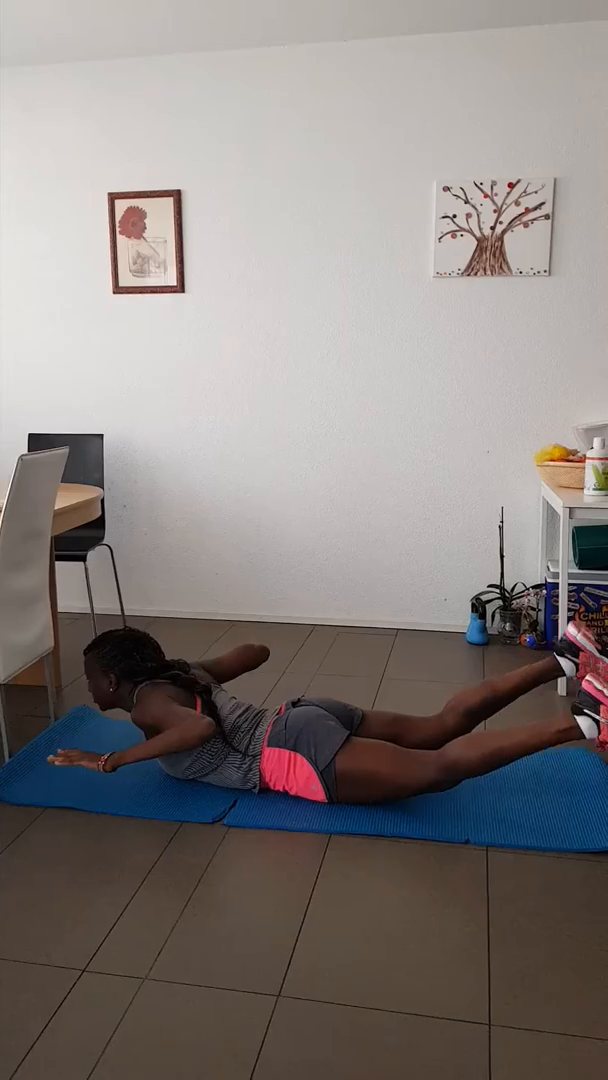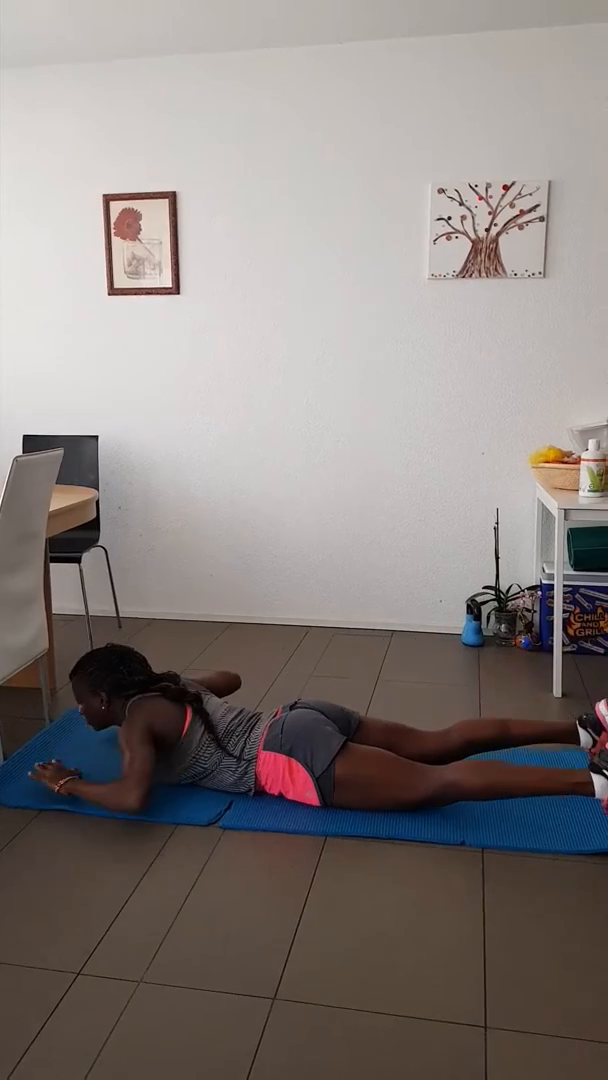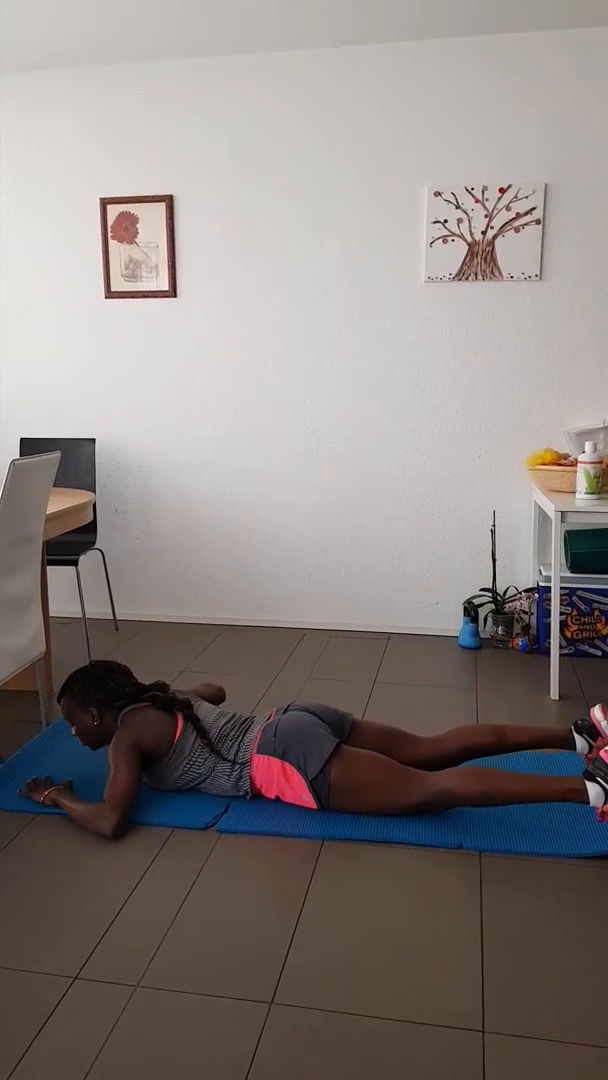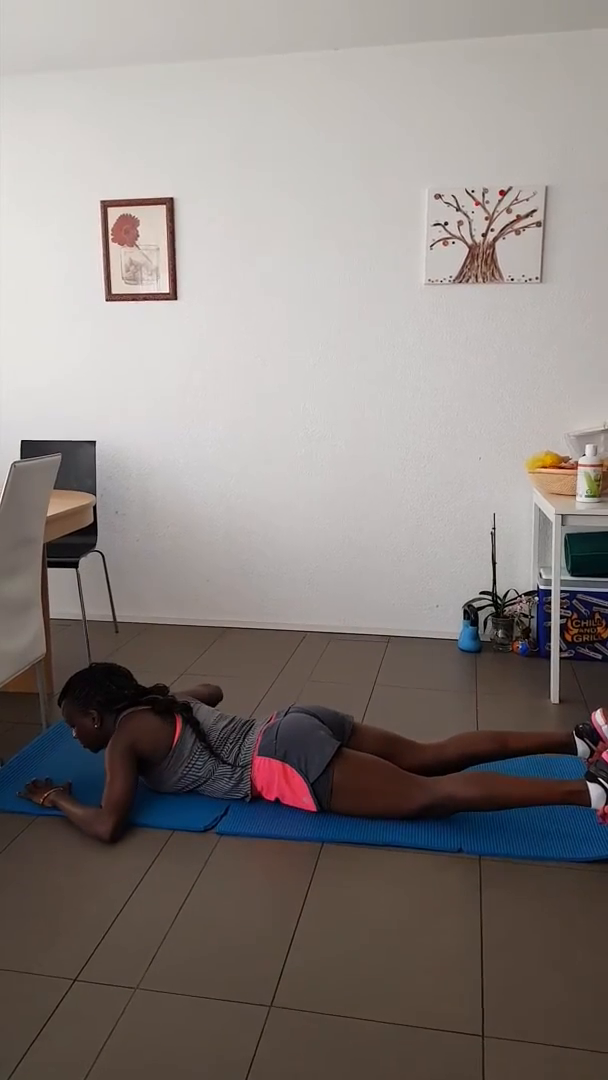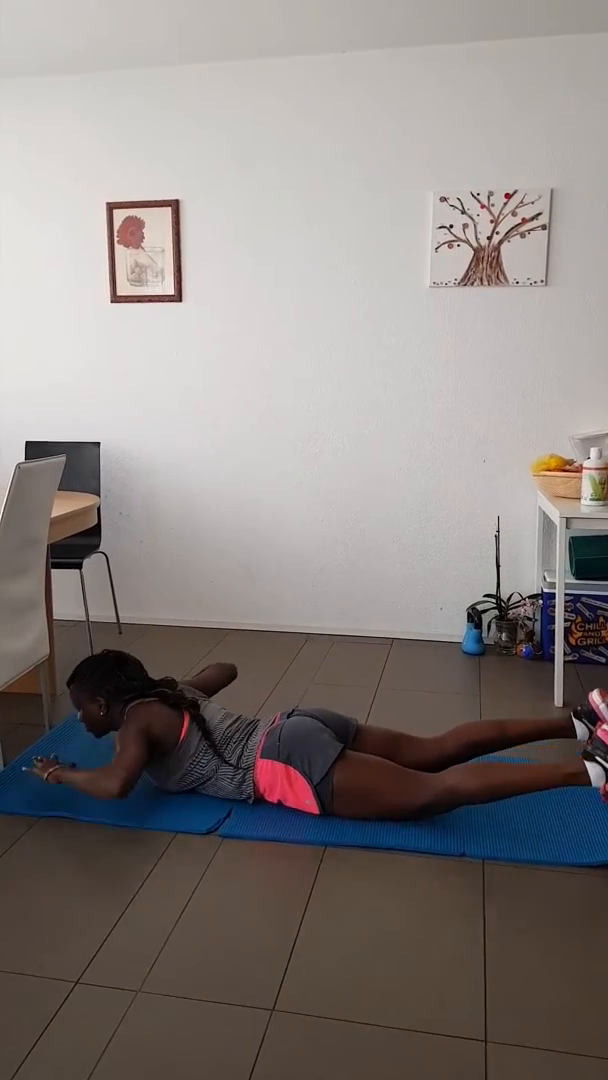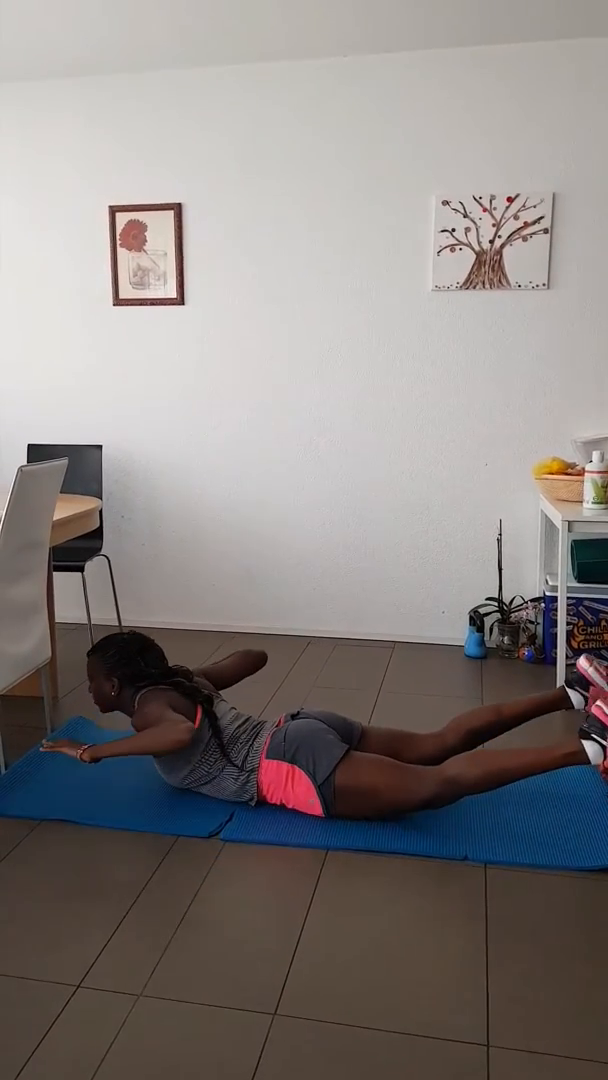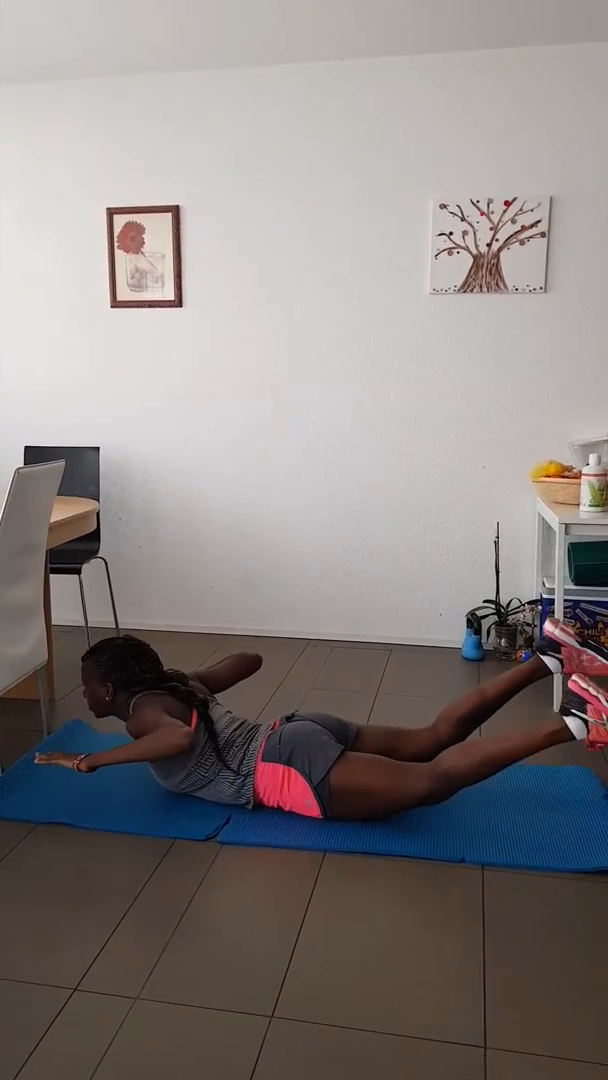
dt=0.4s
person 1, frame 1
left shoulder: (146, 704)
right shoulder: (186, 675)
left elbow: (201, 728)
right elbow: (257, 650)
left wrist: (111, 760)
left hip: (300, 758)
right hip: (307, 720)
left knee: (443, 766)
right knee: (442, 727)
right ankle: (562, 659)
person 1, frame 2
left shoulder: (135, 722)
right shoulder: (174, 689)
left elbow: (135, 798)
right elbow: (231, 677)
left wrist: (69, 784)
left hip: (296, 761)
right hip: (305, 722)
left knee: (438, 784)
right knee: (443, 745)
person 1, frame 3
left shoulder: (128, 733)
right shoulder: (165, 699)
left elbow: (111, 821)
right elbow: (215, 689)
left wrist: (59, 797)
left hip: (290, 762)
right hip: (300, 725)
left knee: (433, 788)
right knee: (434, 751)
person 1, frame 4
left shoulder: (125, 736)
right shoulder: (164, 703)
left elbow: (108, 826)
right elbow: (212, 688)
left wrist: (59, 800)
left hip: (290, 764)
right hip: (300, 728)
left knee: (434, 795)
right knee: (433, 757)
person 1, frame 5
left shoulder: (136, 721)
right shoulder: (173, 694)
left elbow: (116, 785)
right elbow: (226, 668)
left wrist: (64, 774)
left hip: (295, 768)
right hip: (303, 730)
left knee: (436, 790)
right knee: (438, 751)
person 1, frame 6
left shoulder: (149, 707)
right shoulder: (185, 682)
left elbow: (182, 733)
right elbow: (255, 655)
left wrist: (95, 751)
left hip: (298, 769)
right hip: (305, 733)
left knee: (440, 782)
right knee: (439, 745)
person 1, frame 7
left shoulder: (142, 713)
right shoulder: (180, 686)
left elbow: (180, 738)
right elbow: (250, 659)
left wrist: (92, 760)
left hip: (293, 772)
right hip: (301, 735)
left knee: (434, 778)
right knee: (433, 740)
right ankle: (547, 658)
